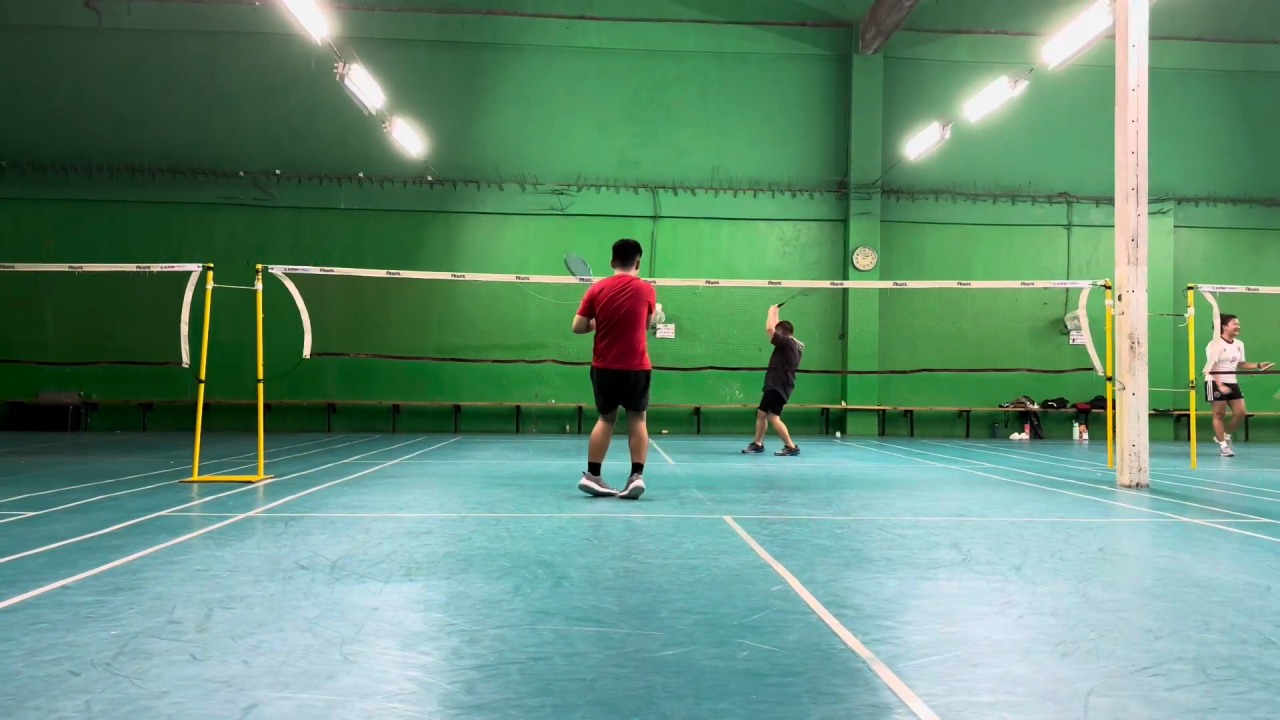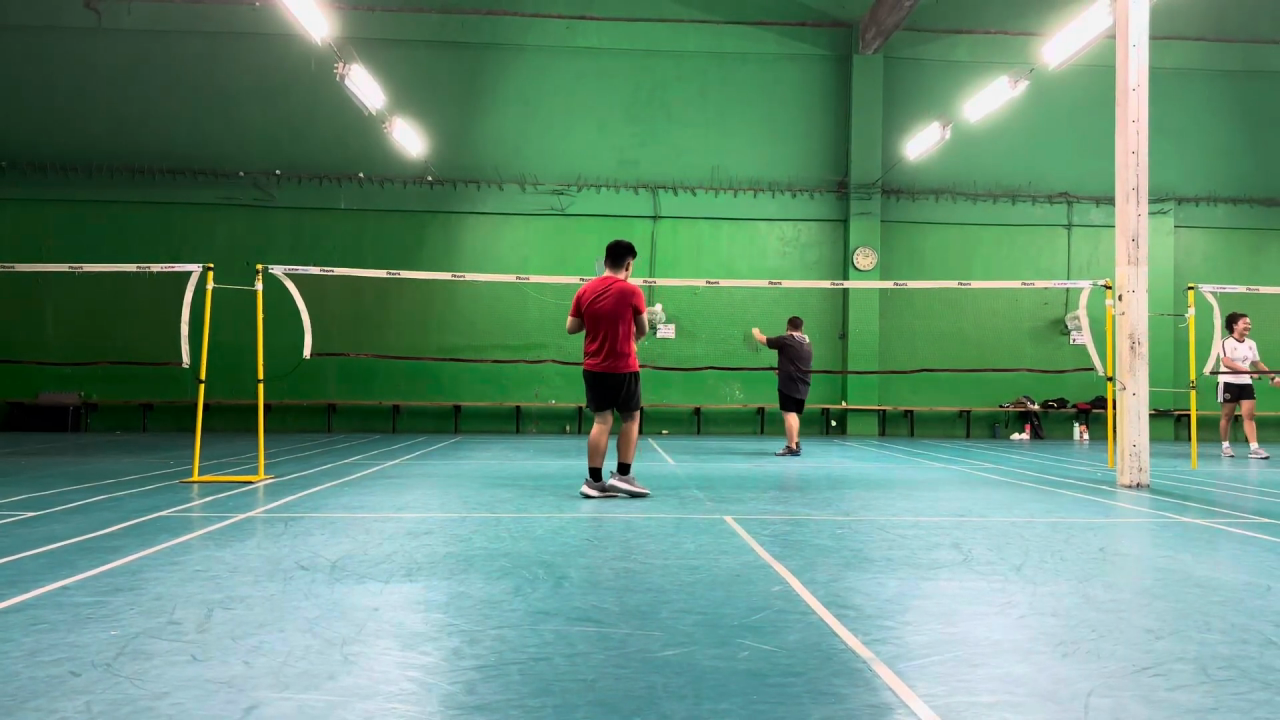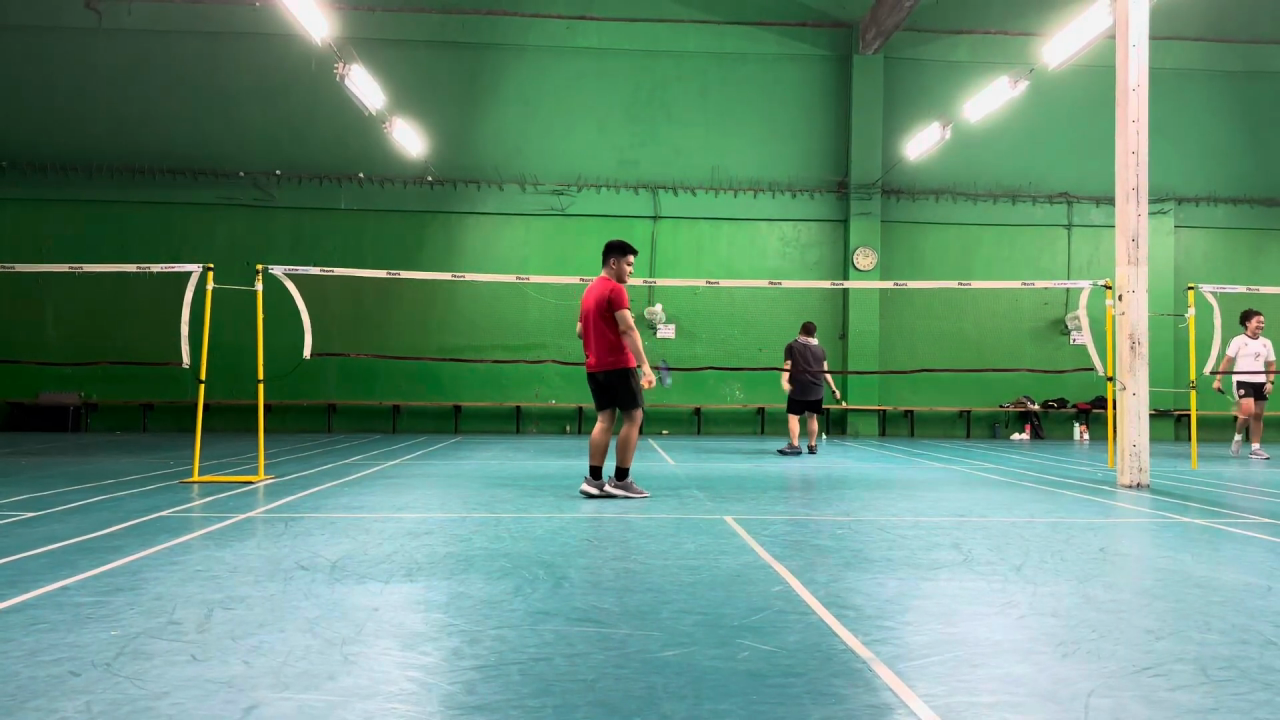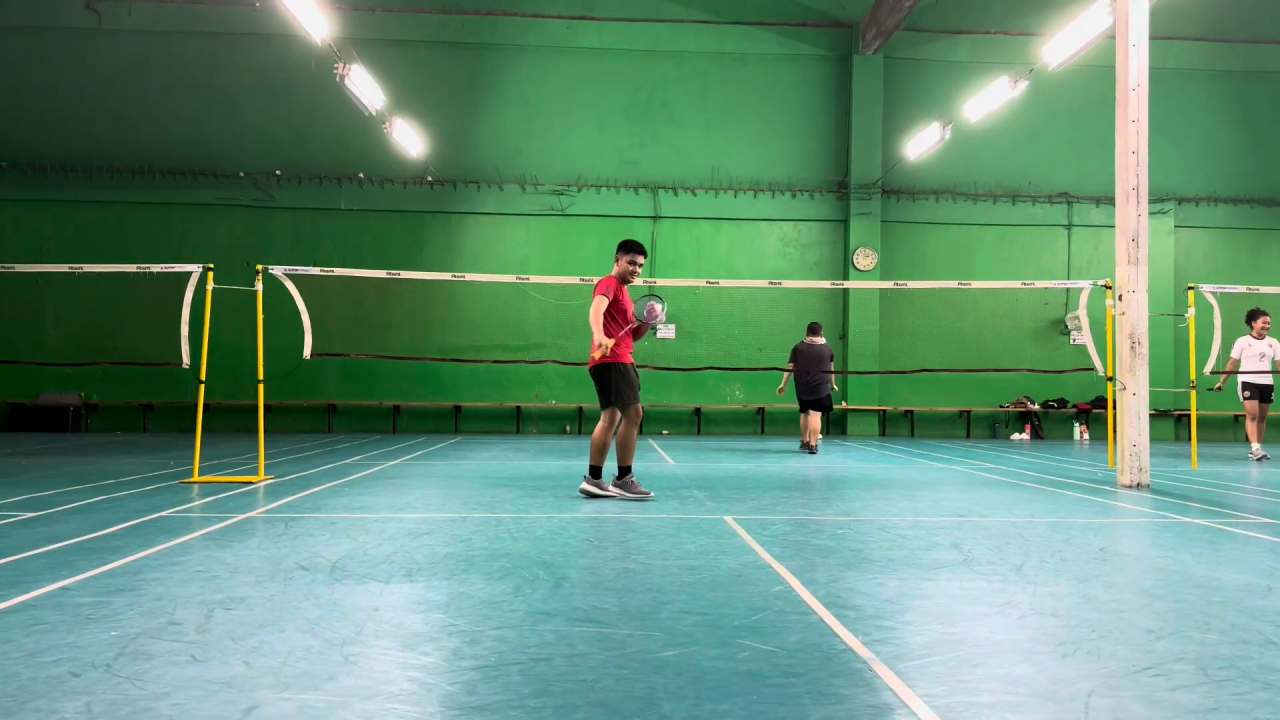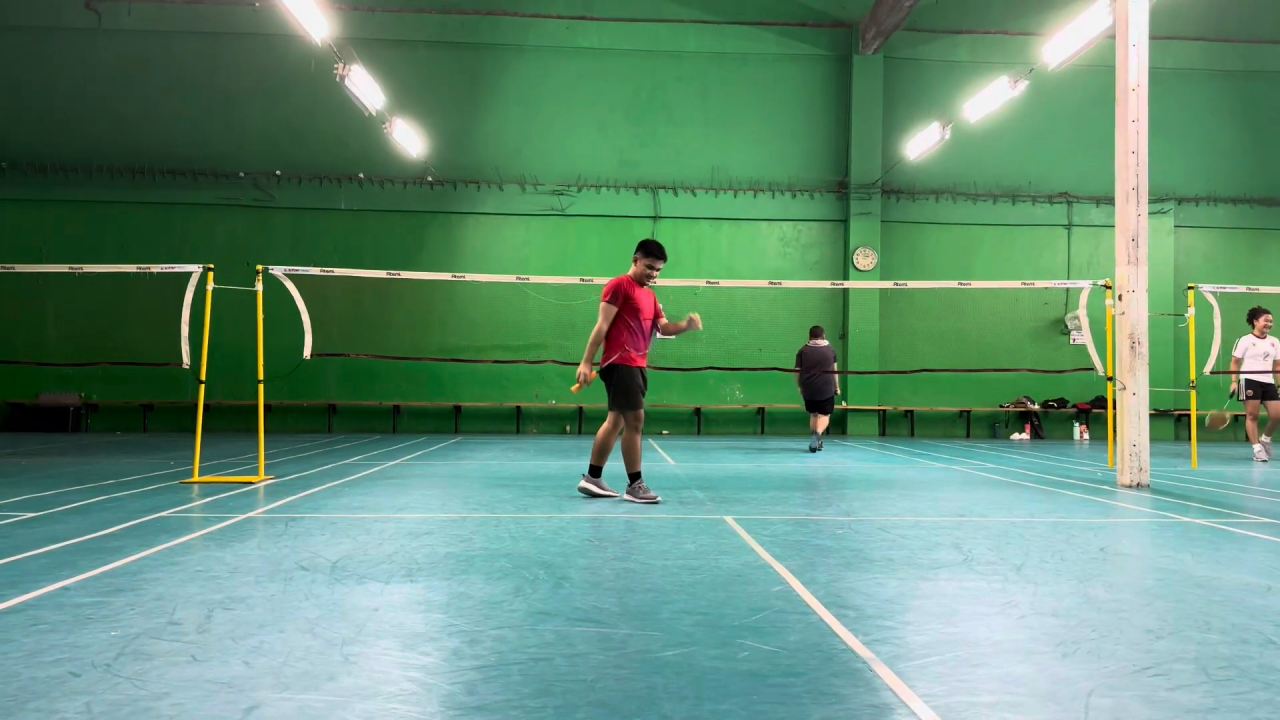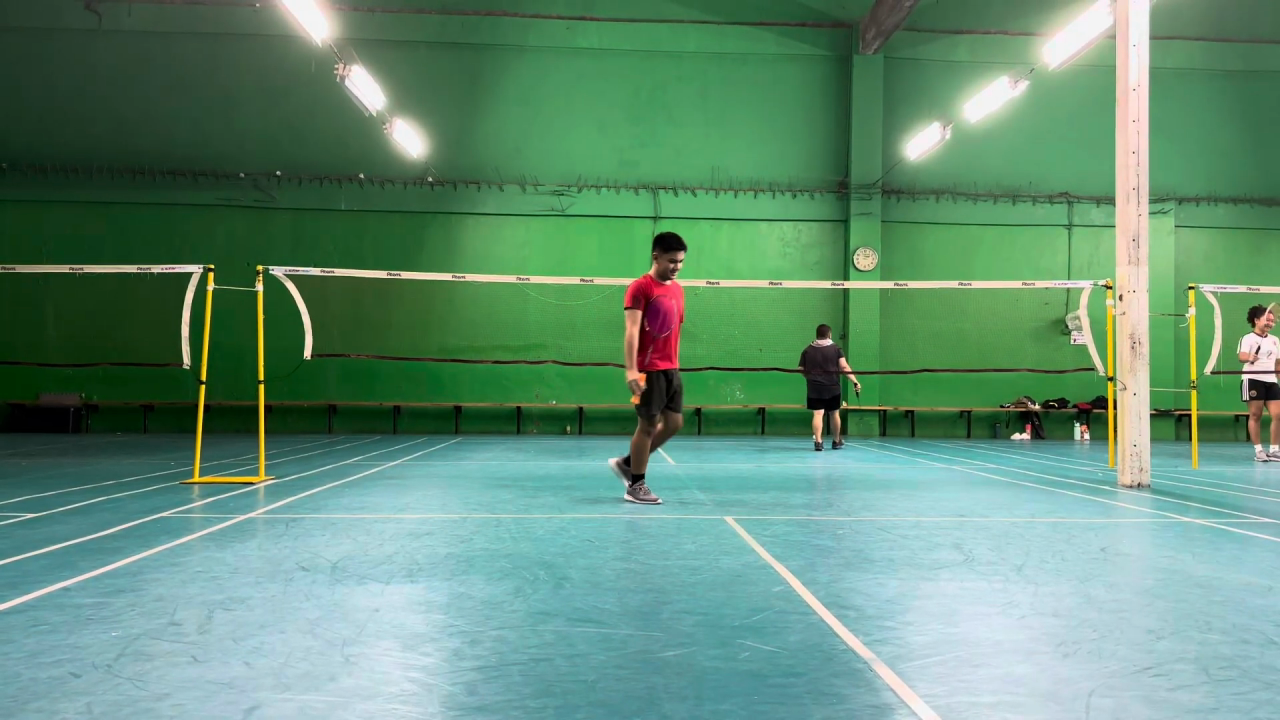
dt=0.3s
person 1, frame 1
left shoulder: (597, 289)
right shoulder: (647, 290)
left elbow: (578, 327)
left hip: (604, 367)
right hip: (637, 367)
left knee: (606, 420)
right knee: (638, 420)
left ankle: (592, 476)
right ankle: (636, 475)
person 1, frame 2
left shoulder: (585, 290)
right shoulder: (632, 292)
left elbow: (571, 327)
right elbow: (643, 330)
left hip: (593, 368)
right hip: (623, 368)
left knee: (602, 421)
right knee: (630, 419)
left ankle: (594, 482)
right ankle: (622, 475)
person 1, frame 3
left shoulder: (590, 291)
right shoulder: (615, 290)
left elbow: (581, 331)
right elbow: (628, 330)
right wrist: (645, 366)
left hip: (595, 368)
right hip: (618, 365)
left knee: (604, 420)
right knee: (633, 418)
left ankle: (594, 480)
right ankle: (620, 481)
person 1, frame 4
left shoulder: (624, 293)
right shoulder: (609, 284)
left elbow: (635, 333)
right elbow: (596, 313)
left wrist: (649, 319)
right wrist: (599, 337)
left hip: (615, 362)
right hip: (613, 361)
left knee: (610, 418)
right knee: (633, 414)
left ankle: (593, 479)
right ankle: (623, 479)
person 1, frame 5
left shoulder: (650, 295)
right shoulder: (619, 286)
left elbow: (664, 328)
right elbow: (601, 326)
left wrist: (687, 324)
right wrist: (586, 362)
left hip: (635, 365)
right hip: (621, 364)
left knee: (615, 421)
right knee: (634, 421)
left ankle: (592, 478)
right ankle: (635, 485)
person 1, frame 6
left shoulder: (678, 289)
right shoulder: (640, 288)
right elbow: (631, 331)
left wrist: (673, 365)
right wrist: (632, 371)
left hip: (670, 369)
right hip: (646, 371)
left knee: (674, 423)
right knee: (649, 424)
left ankle: (626, 463)
right ankle: (635, 486)
